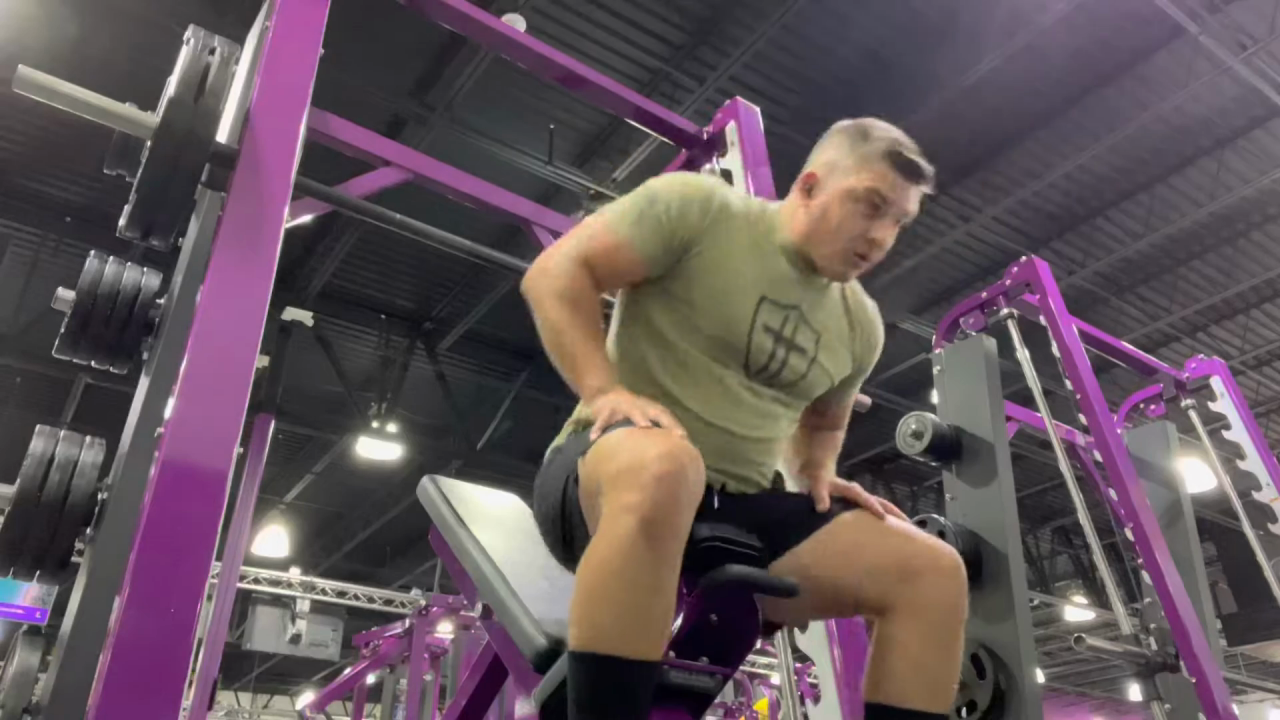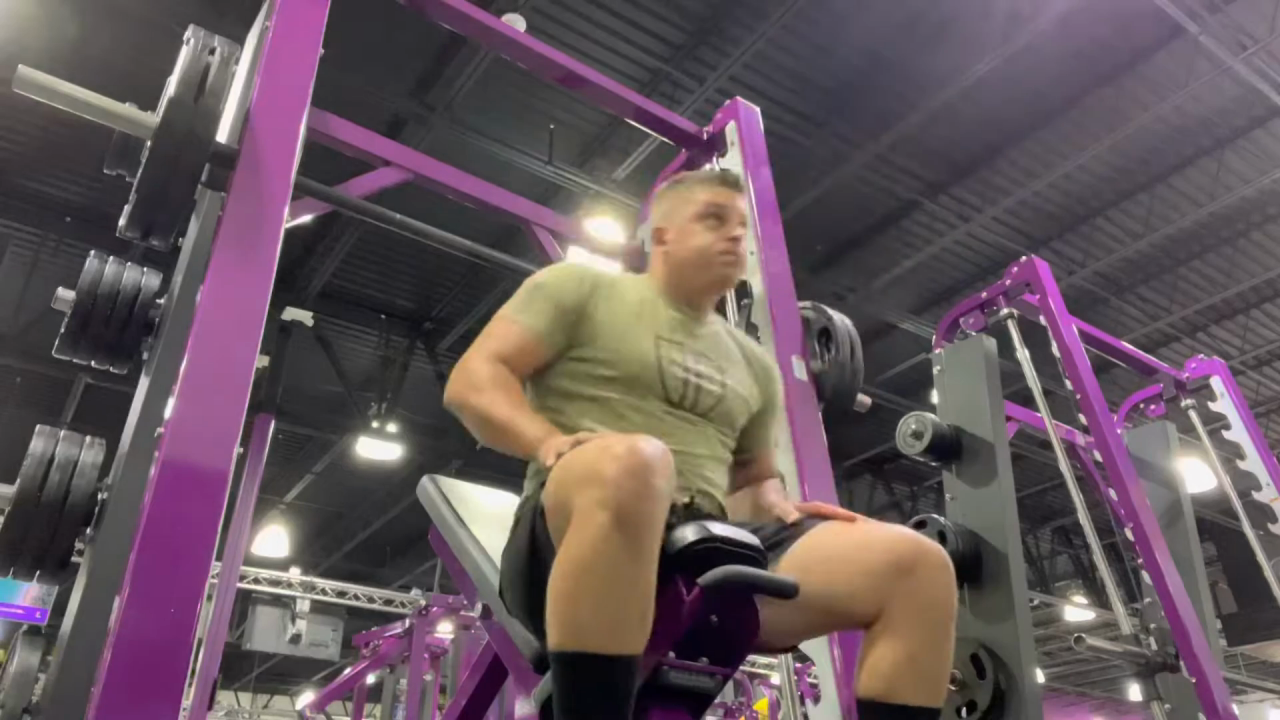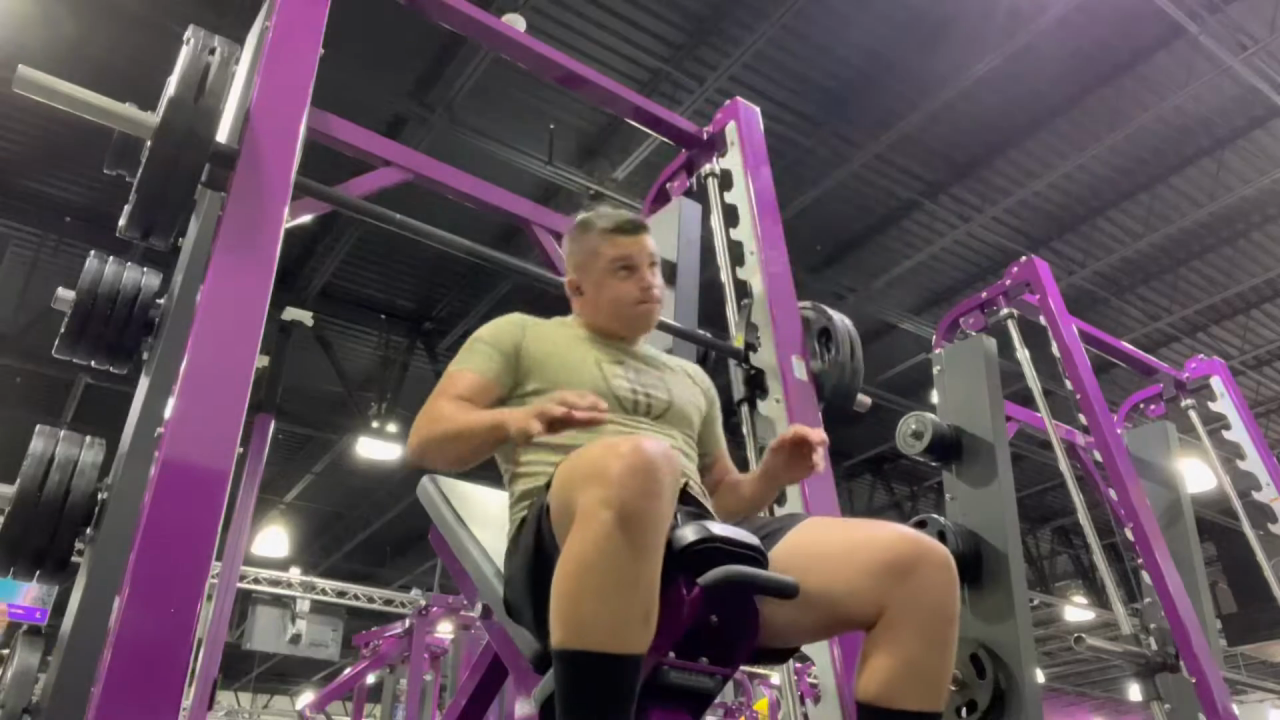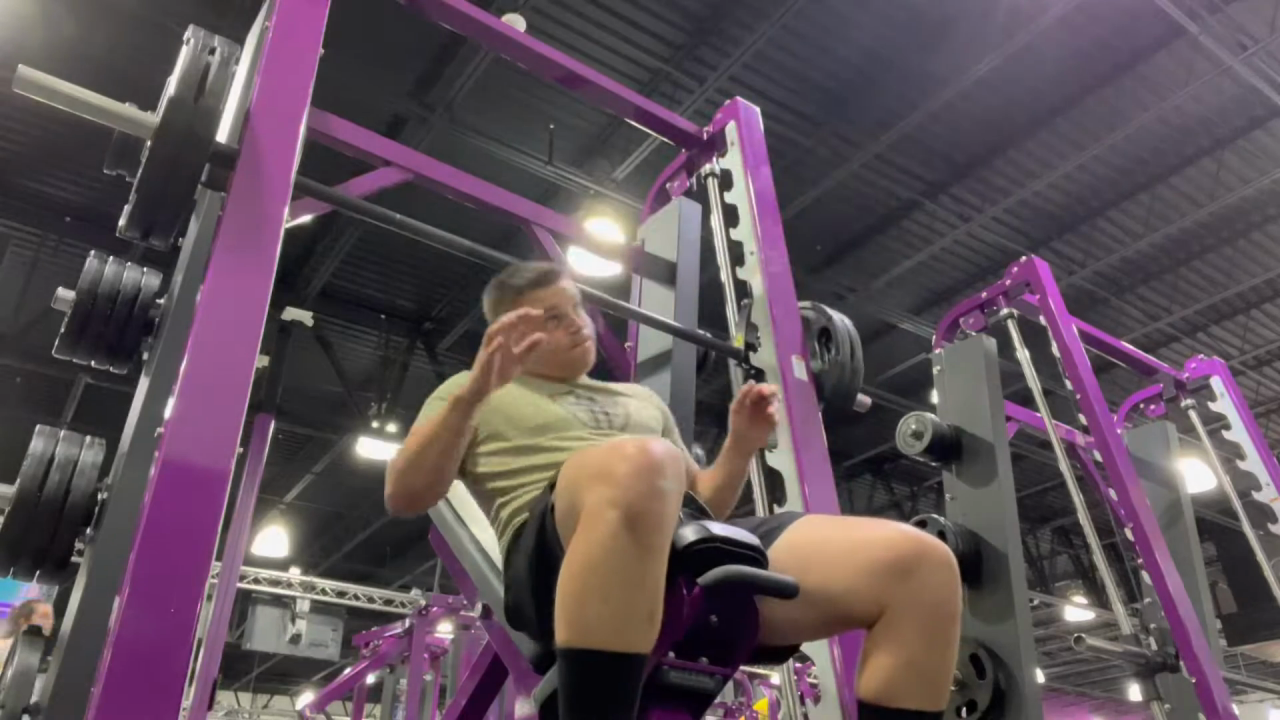
dt=0.3s
person 1, frame 1
left shoulder: (859, 325)
right shoulder: (698, 209)
right elbow: (557, 271)
left wrist: (819, 474)
right wrist: (606, 391)
left hip: (739, 519)
right hip: (614, 492)
left knee: (932, 572)
right knee: (662, 467)
person 1, frame 2
left shoulder: (754, 364)
right shoulder: (581, 289)
right elbow: (471, 381)
left wrist: (780, 507)
right wrist: (550, 441)
right hip: (580, 539)
left knee: (920, 567)
right knee: (628, 463)
person 1, frame 3
left shoulder: (689, 380)
right shoulder: (518, 338)
right elbow: (427, 440)
left wrist: (773, 474)
right wrist: (522, 419)
right hip: (573, 548)
left knee: (919, 566)
right knee: (636, 465)
person 1, frame 4
left shoulder: (641, 399)
right shoulder: (474, 391)
right elbow: (403, 493)
left wrist: (741, 446)
right wrist: (474, 391)
right hip: (566, 555)
left knee: (921, 564)
right knee: (639, 465)
